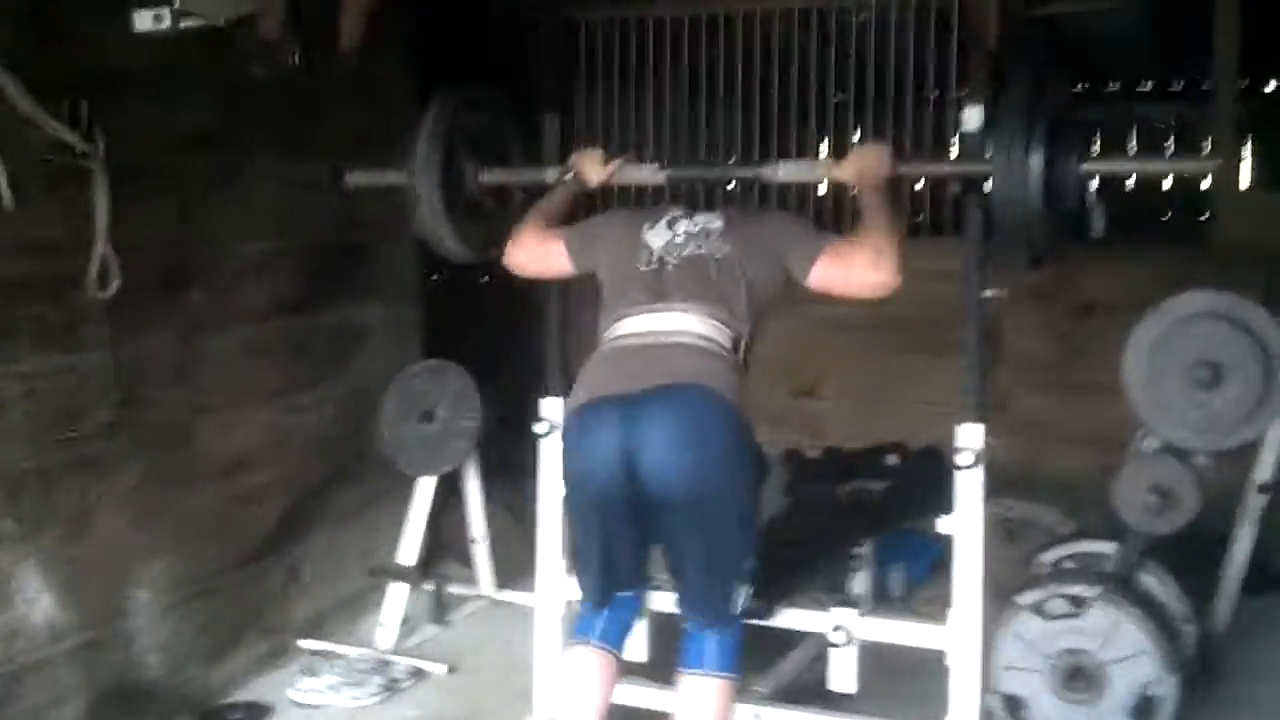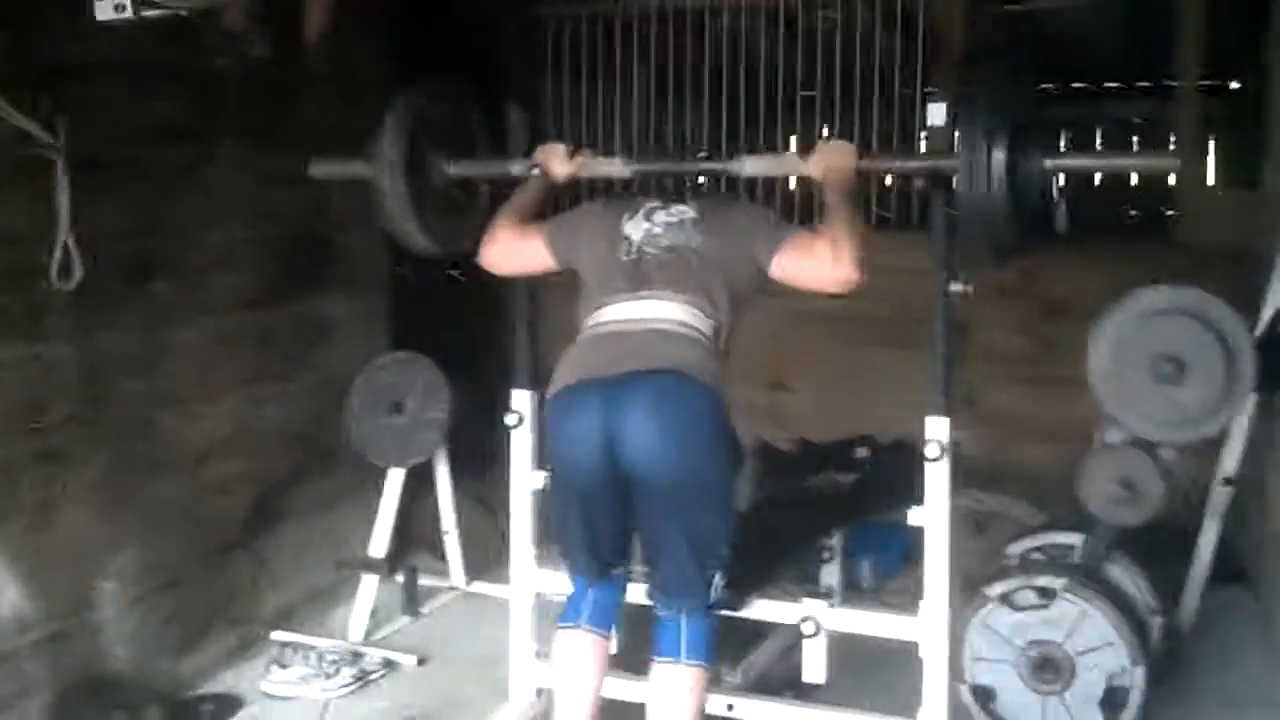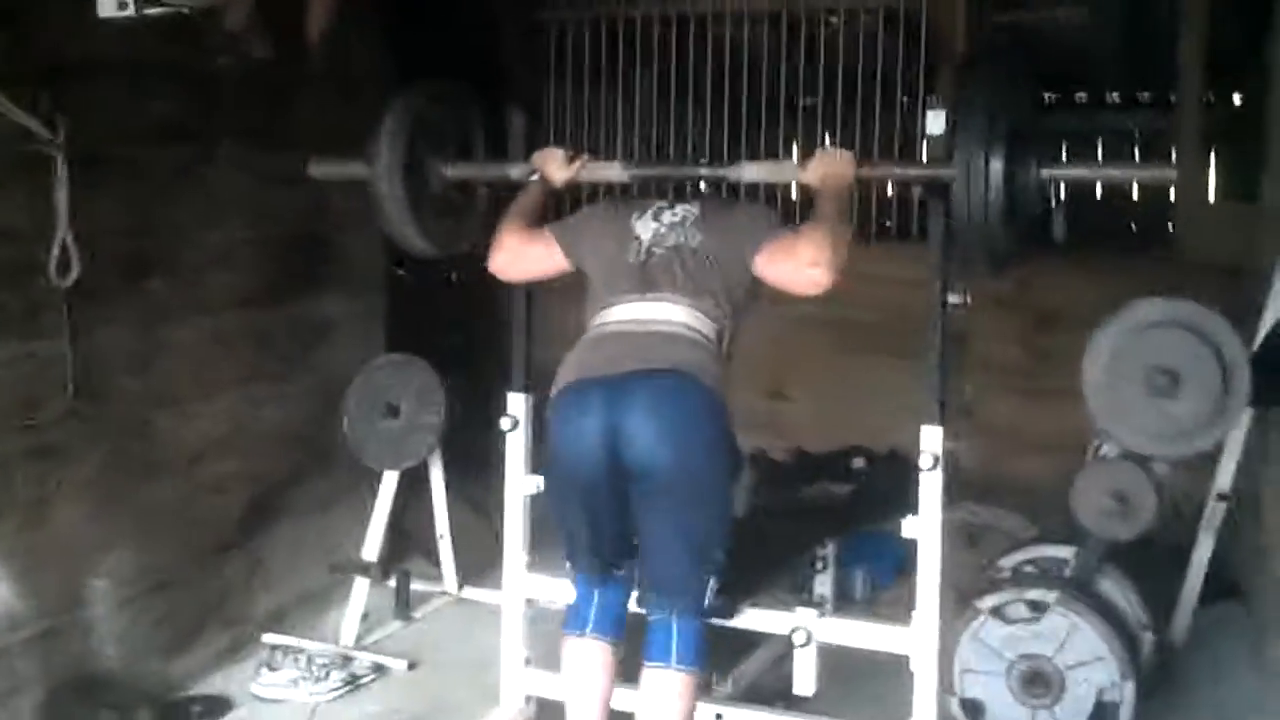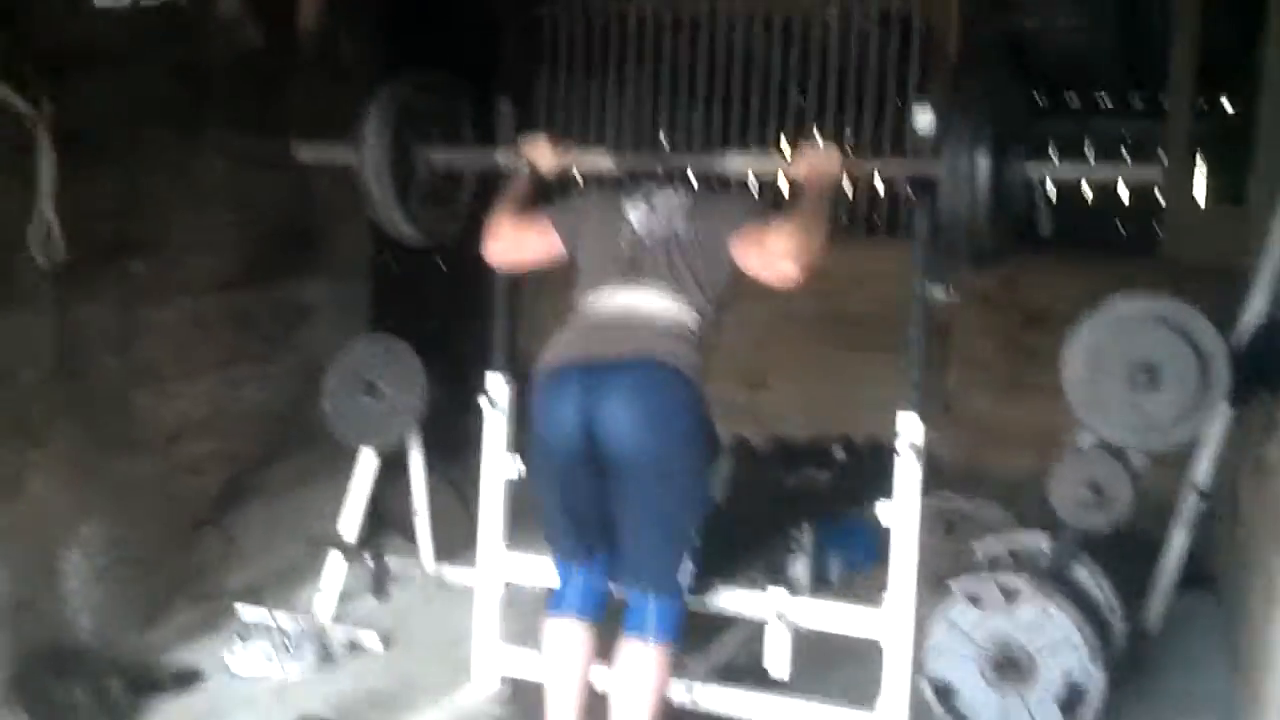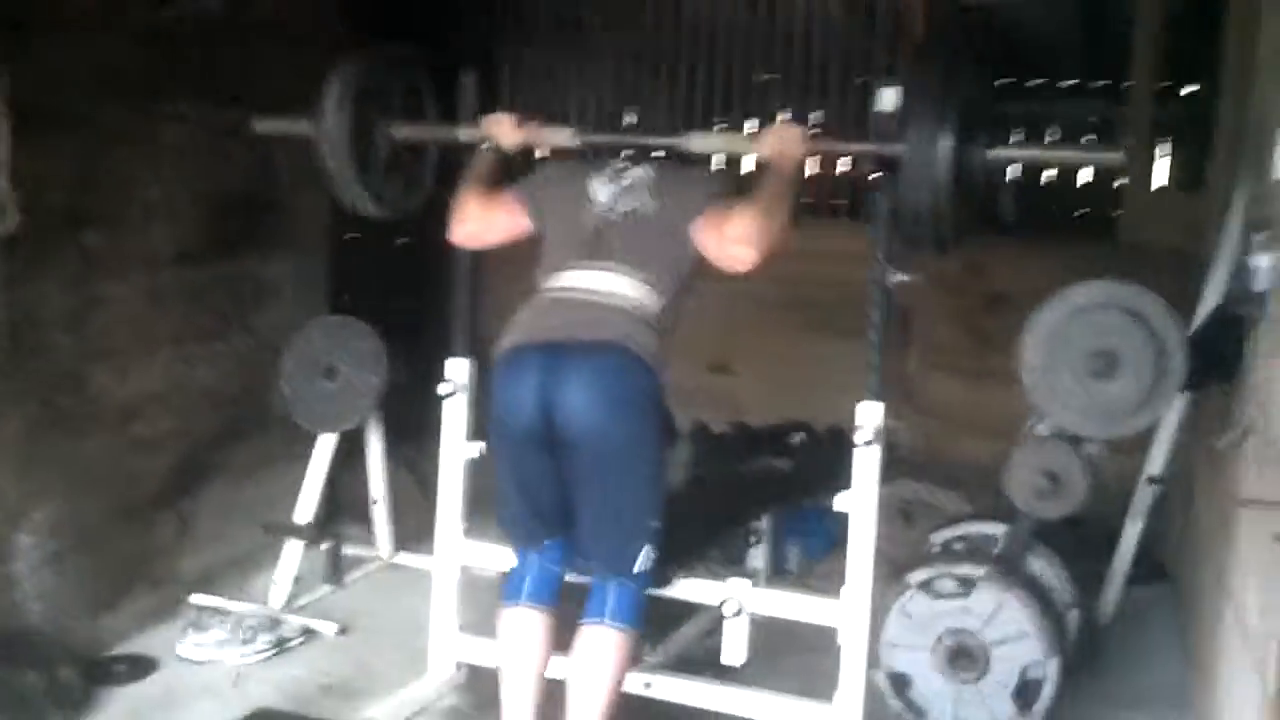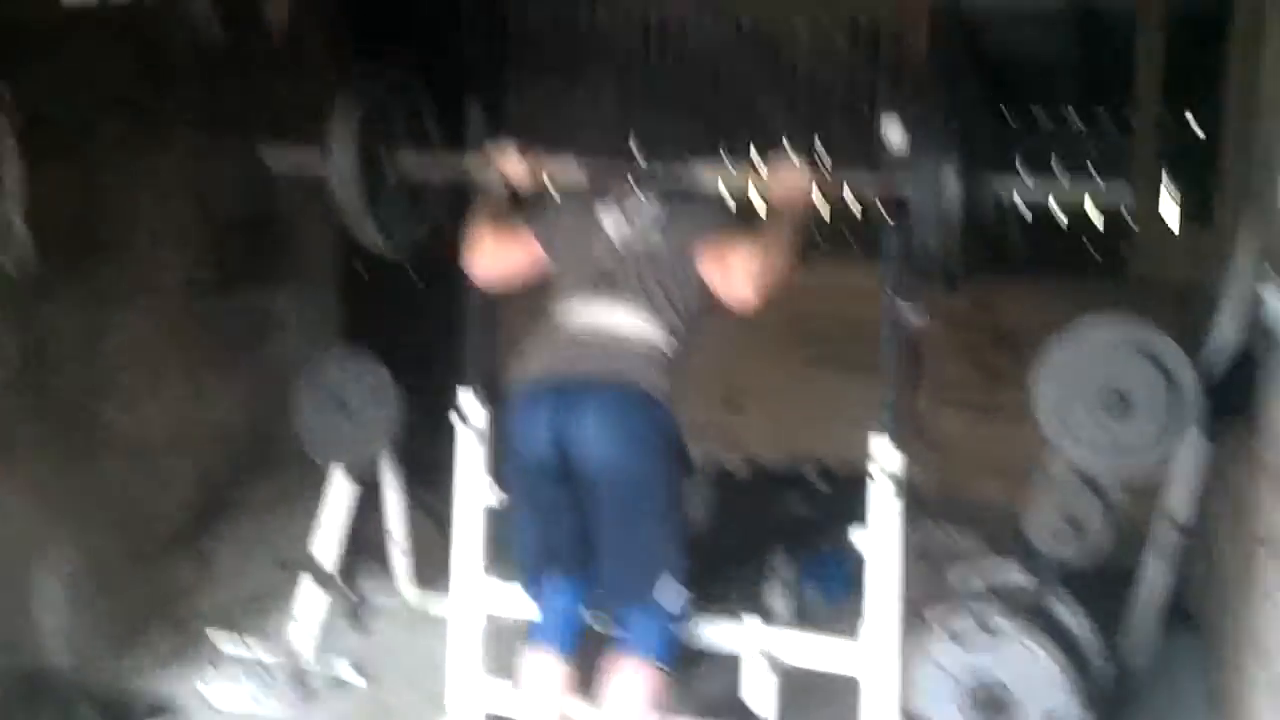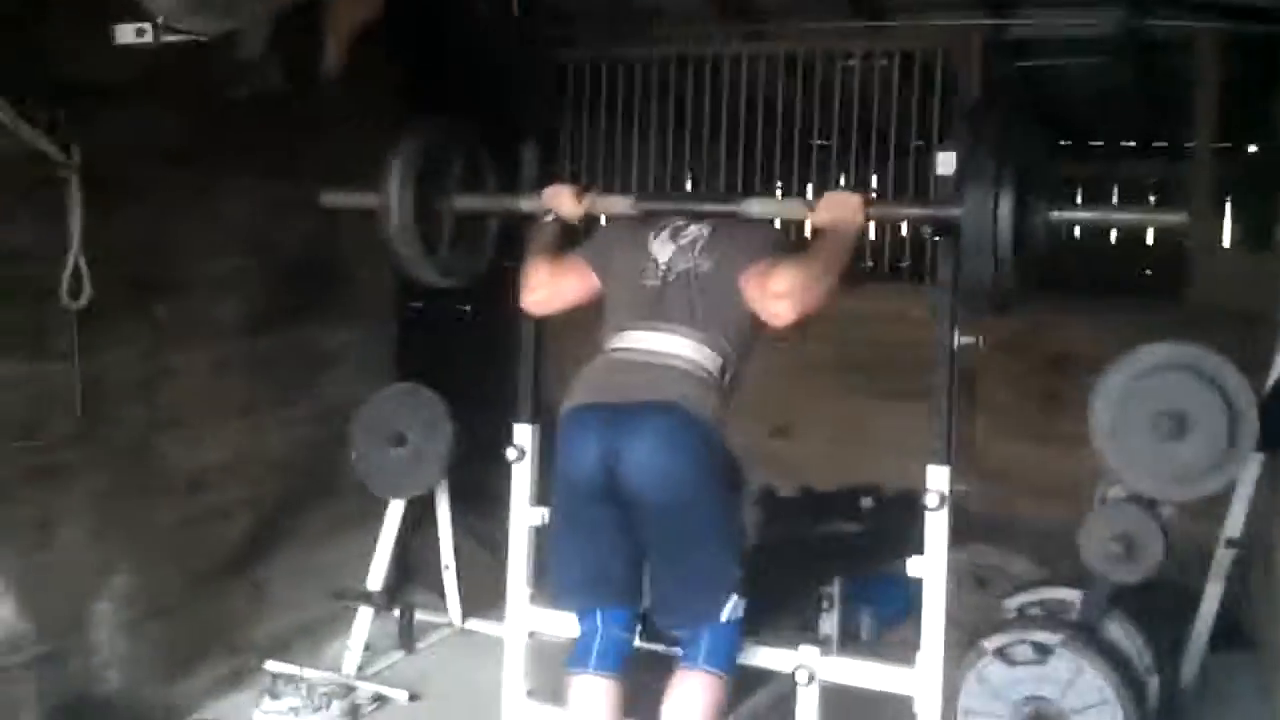
dt=0.1s
person 1, frame 1
left shoulder: (624, 226)
right shoulder: (767, 232)
left elbow: (520, 253)
right elbow: (877, 273)
left wrist: (577, 182)
right wrist: (870, 184)
left hip: (594, 418)
right hip: (694, 419)
left knee: (607, 603)
right knee: (714, 618)
person 1, frame 2
left shoulder: (601, 217)
right shoulder: (740, 221)
left elbow: (496, 252)
right elbow: (838, 269)
left wrist: (544, 177)
right wrist: (835, 182)
left hip: (575, 401)
right hip: (675, 402)
left knee: (593, 582)
right knee: (686, 604)
person 1, frame 3
left shoulder: (607, 218)
right shoulder: (741, 221)
left elbow: (505, 258)
right elbow: (814, 270)
left wrist: (543, 182)
right wrist: (831, 190)
left hip: (578, 401)
right hip: (675, 404)
left knee: (597, 586)
right knee: (678, 607)
person 1, frame 4
left shoulder: (600, 203)
right shoulder: (725, 209)
left elbow: (499, 247)
right elbow: (784, 261)
left wrist: (529, 171)
right wrist: (816, 185)
left hip: (561, 383)
right hip: (652, 389)
left knee: (579, 566)
right knee: (657, 588)
person 1, frame 5
left shoulder: (568, 176)
right shoulder: (692, 186)
left elbow: (466, 226)
right elbow: (741, 247)
left wrist: (493, 148)
right wrist: (782, 166)
left hip: (521, 363)
right hip: (611, 373)
left knee: (537, 554)
right knee: (617, 575)
person 1, frame 6
left shoulder: (580, 210)
right shoulder: (704, 215)
left elbow: (482, 262)
right elbow: (744, 283)
left wrist: (504, 185)
right wrist: (791, 206)
left hip: (536, 402)
right hip: (623, 410)
left knee: (556, 594)
right knee: (647, 614)
person 1, frame 7
left shoulder: (629, 235)
right shoulder: (753, 240)
left elbow: (537, 295)
right elbow: (783, 301)
left wrist: (555, 218)
right wrist: (839, 232)
left hip: (583, 424)
right hip: (672, 432)
left knee: (602, 624)
right knee: (711, 625)
